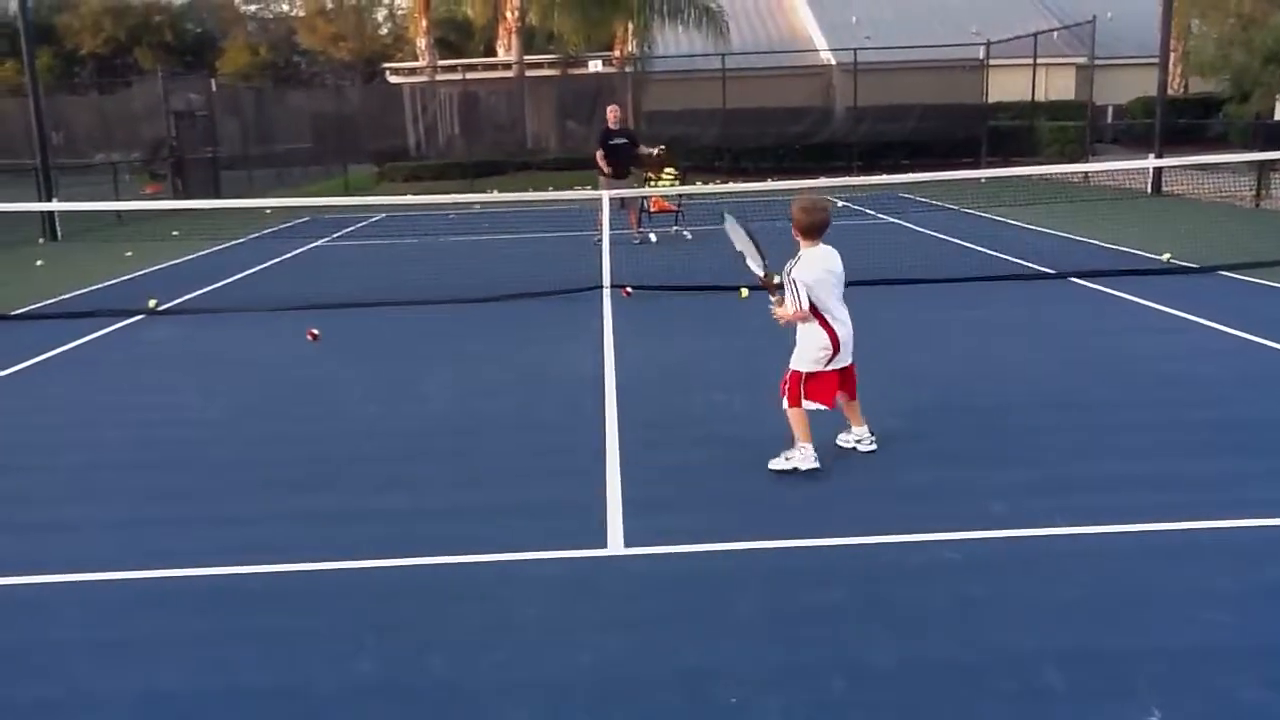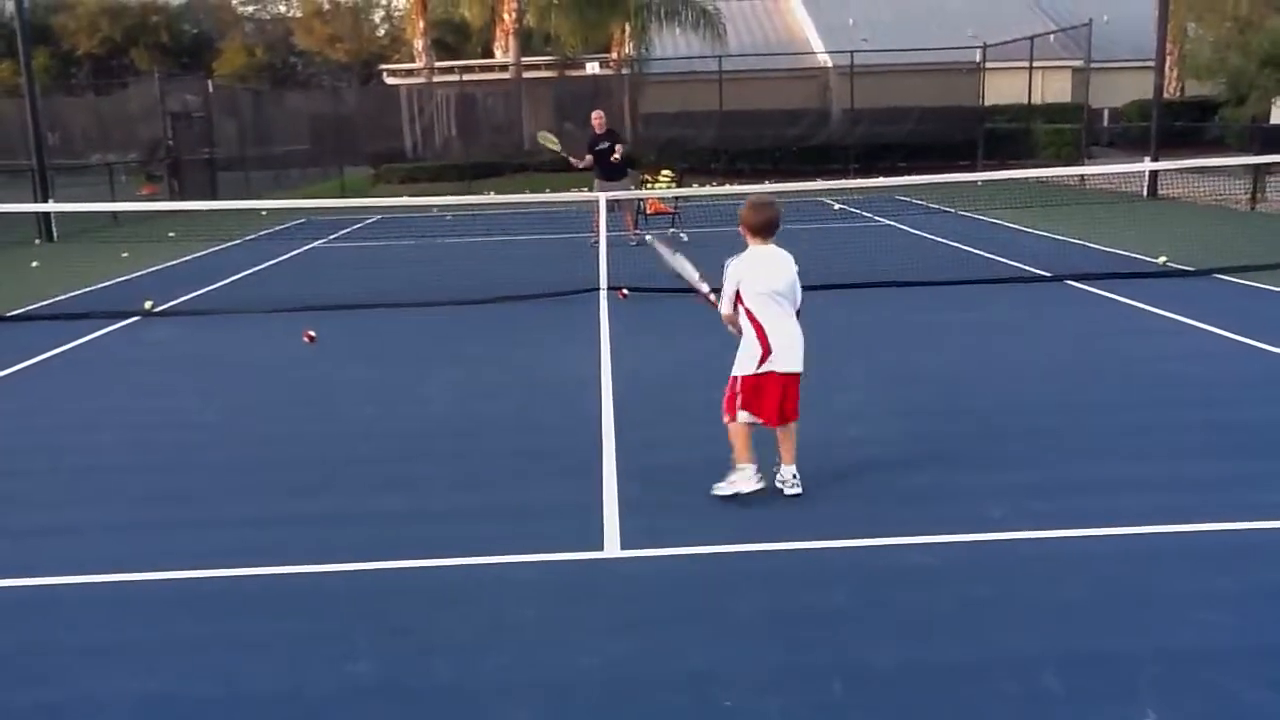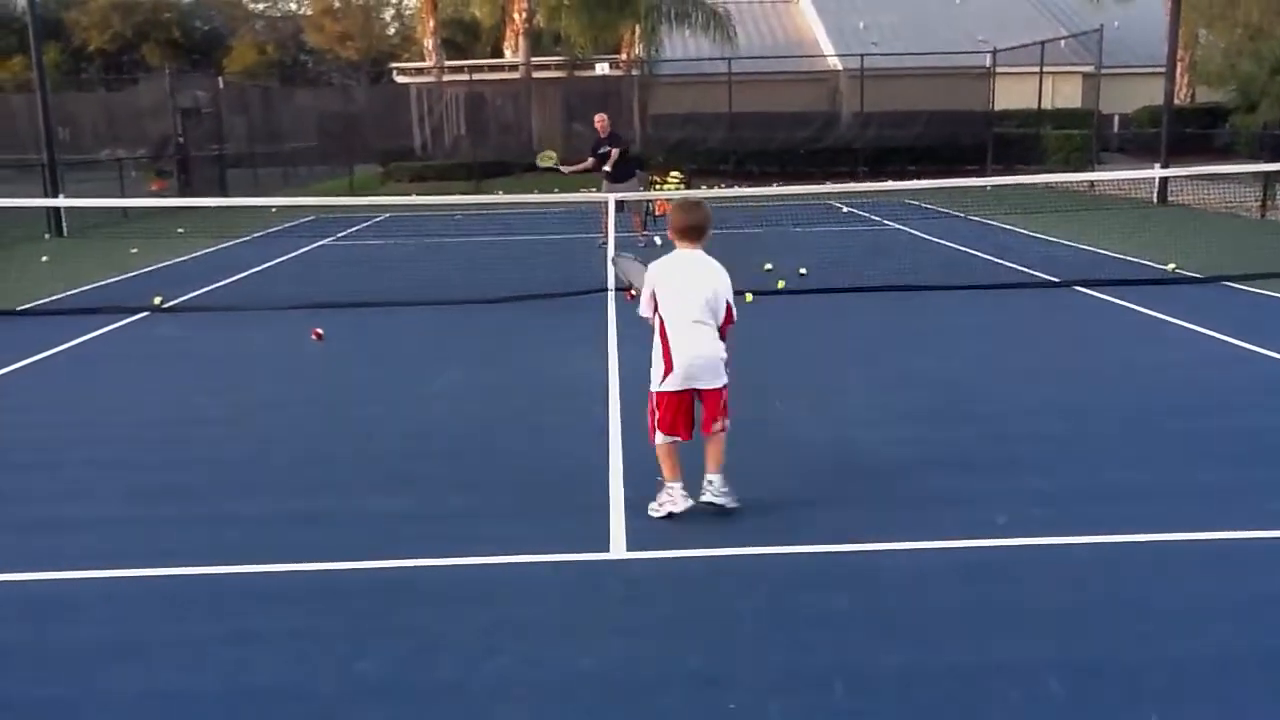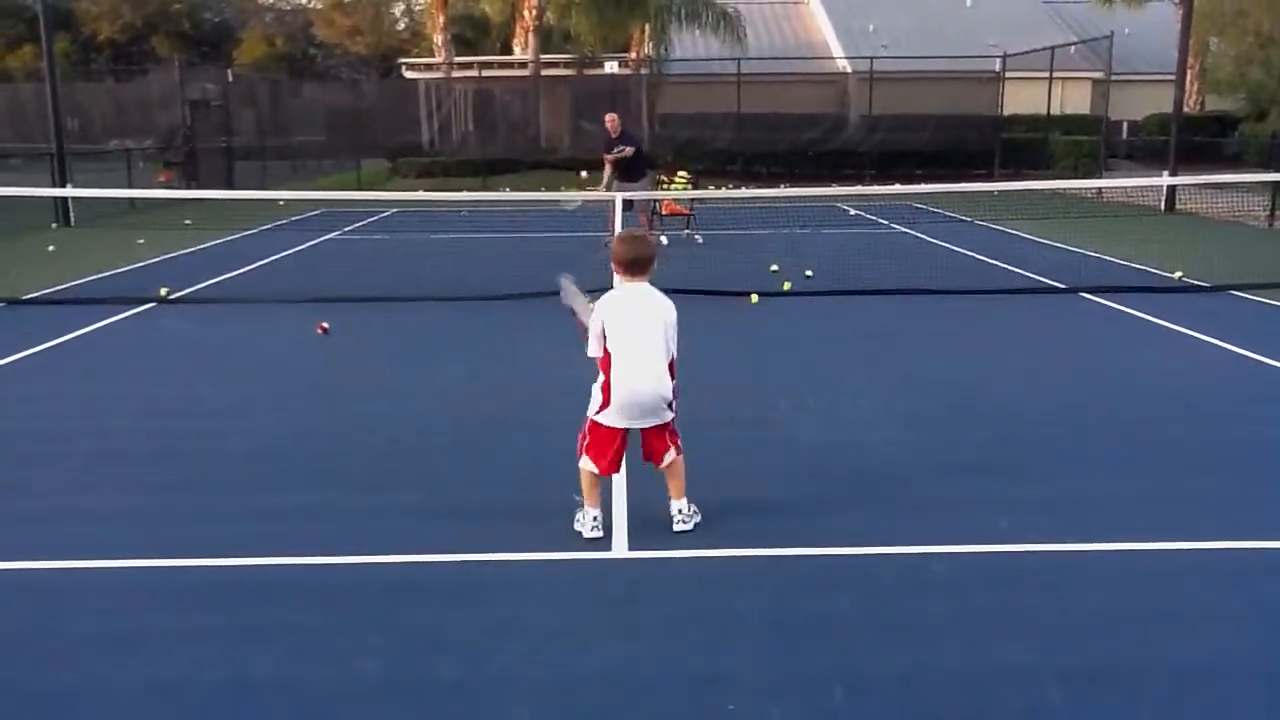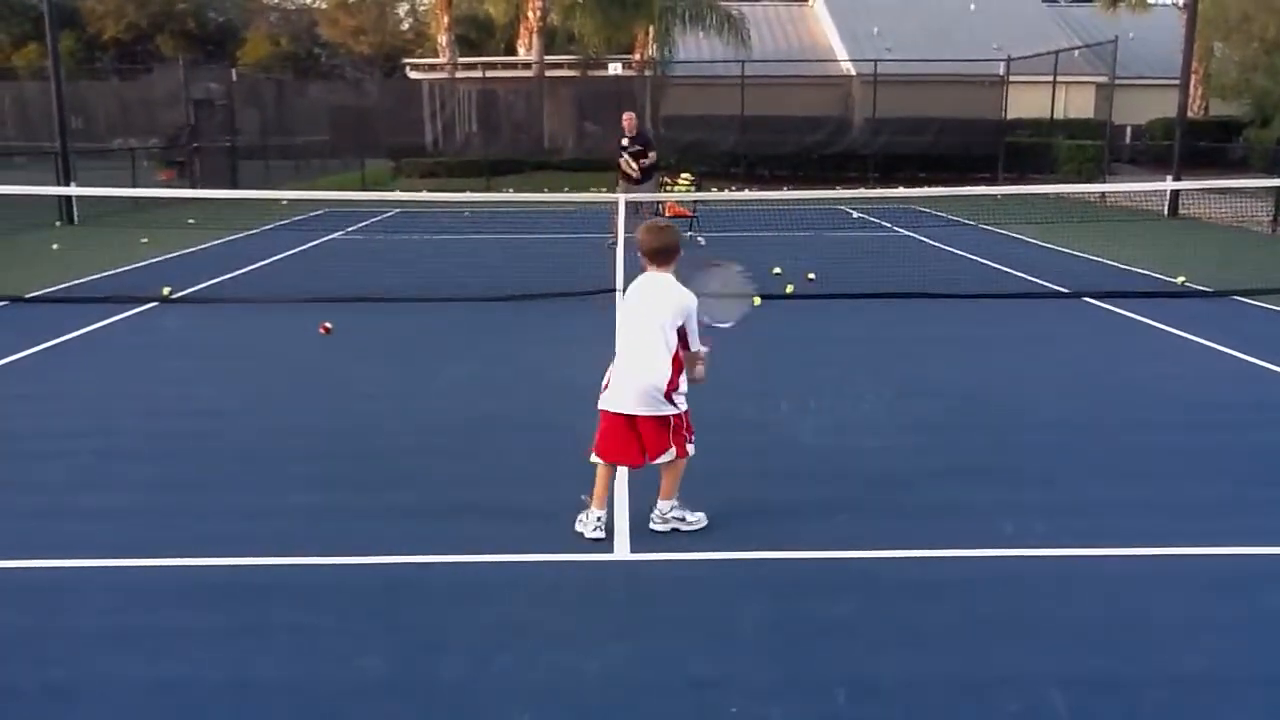
dt=0.4s
person 1, frame 1
left shoulder: (796, 269)
right shoulder: (833, 255)
left elbow: (800, 314)
left wrist: (782, 313)
right wrist: (790, 308)
left hip: (817, 343)
right hip: (841, 336)
left knee: (792, 393)
right knee: (844, 388)
left ankle: (803, 452)
right ankle: (862, 434)
person 1, frame 2
left shoulder: (737, 266)
right shoulder: (788, 261)
left elbow: (729, 315)
right elbow: (794, 306)
left wrist: (737, 326)
left hip: (762, 348)
right hip: (793, 346)
left knee: (736, 409)
right knee: (785, 414)
left ankle: (746, 471)
right ankle: (789, 474)
person 1, frame 3
left shoulder: (657, 270)
right shoulder: (718, 272)
left elbow: (651, 315)
right elbow: (726, 321)
left hip: (673, 362)
right hip: (710, 360)
left knee: (663, 429)
right knee: (715, 425)
left ankle: (674, 491)
right ankle: (715, 483)
person 1, frame 4
left shoulder: (604, 305)
right shoulder: (666, 305)
left elbow: (599, 356)
right elbow: (670, 355)
left hip: (616, 395)
right hip: (656, 394)
left knee: (592, 453)
right knee: (669, 449)
left ankle: (591, 517)
right ankle: (681, 510)
person 1, frame 5
left shoulder: (632, 290)
right shoulder: (685, 298)
right elbow: (690, 348)
right wrist: (697, 367)
left hip: (620, 384)
right hip: (661, 387)
left knee: (611, 451)
right knee: (680, 445)
left ankle: (595, 516)
right ankle: (667, 509)
